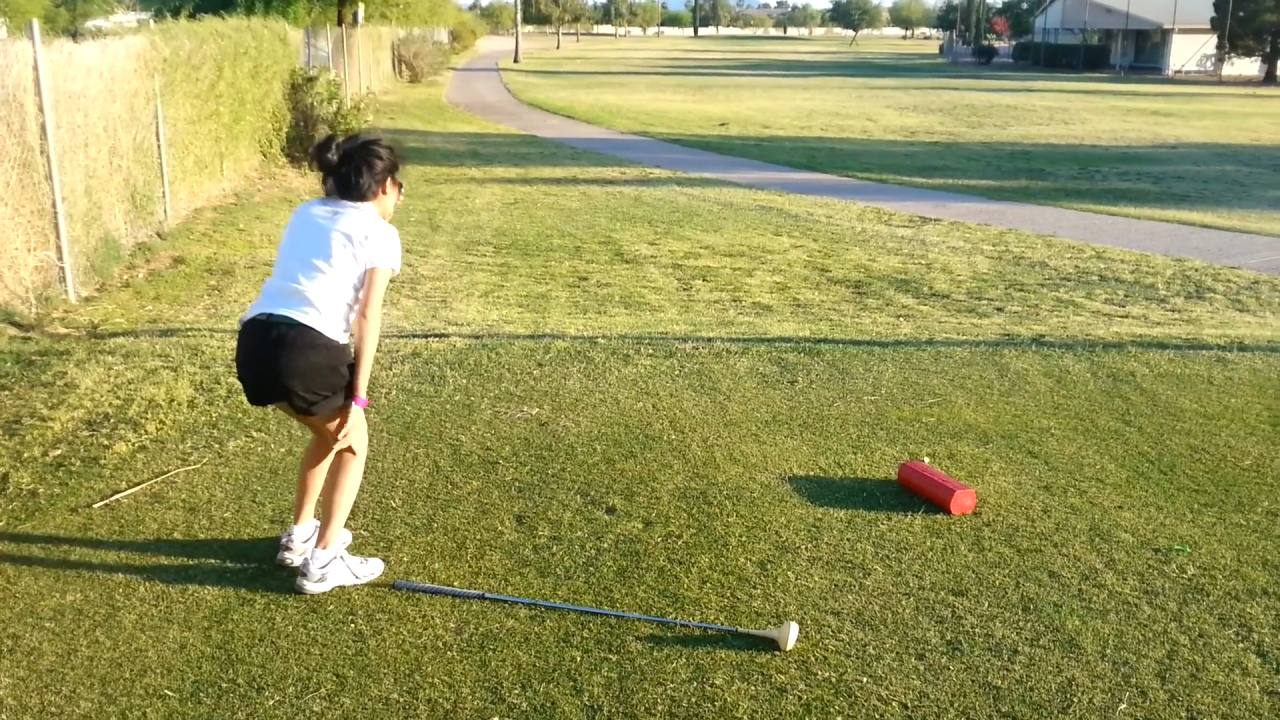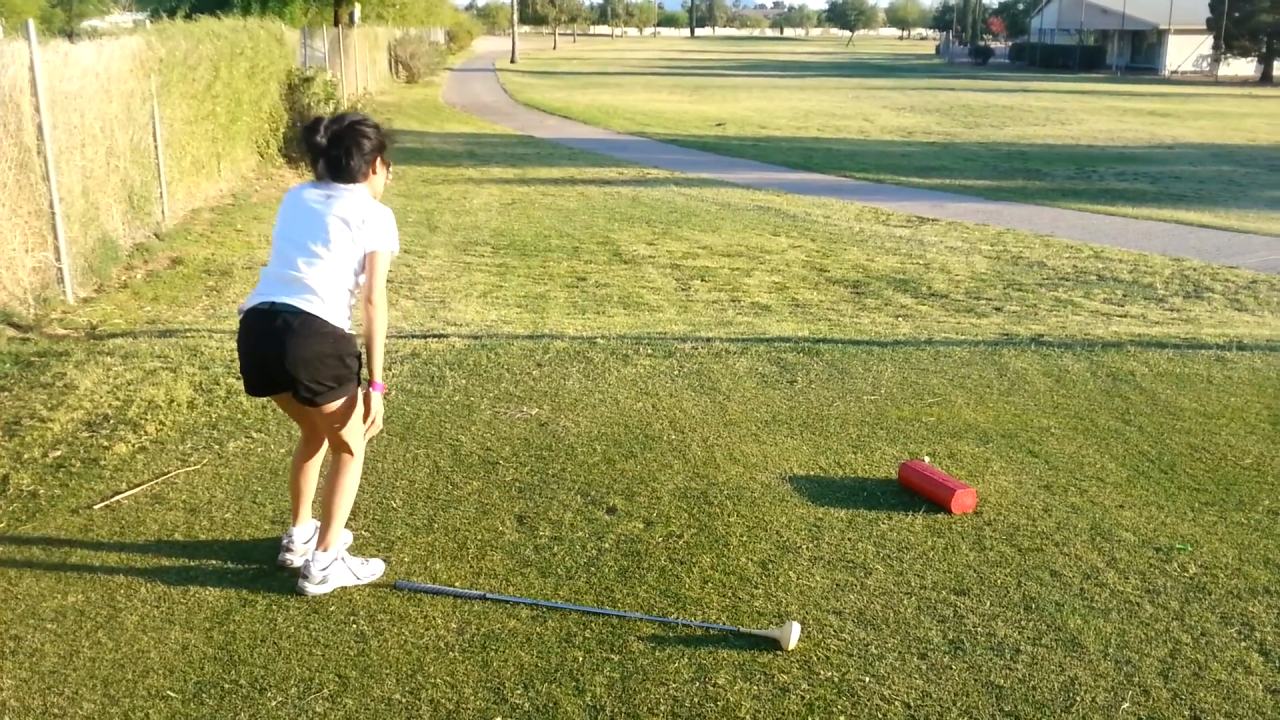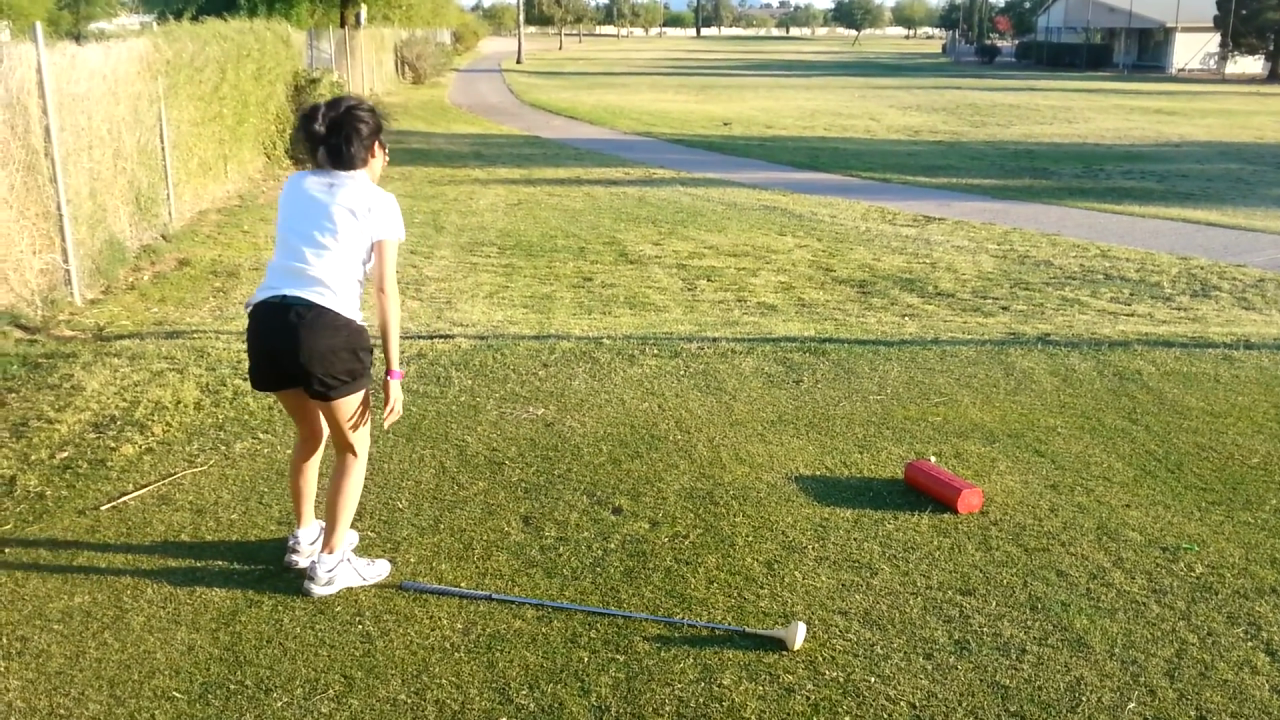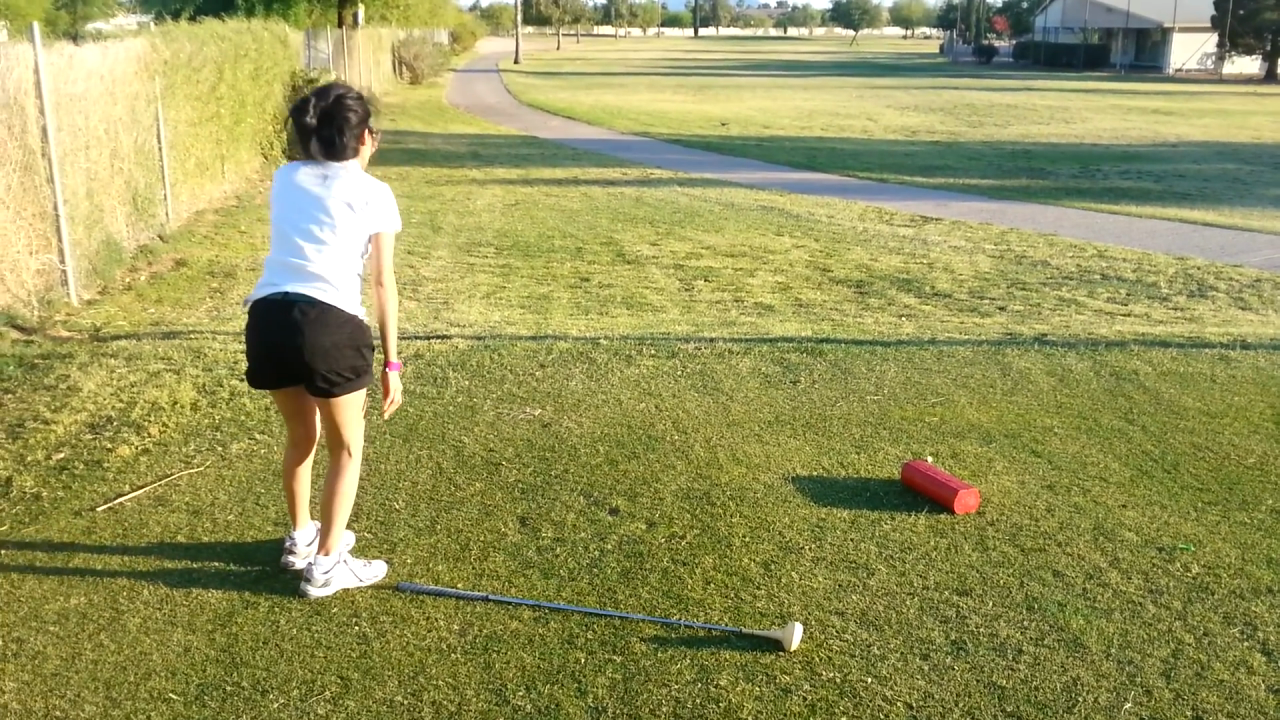
dt=0.1s
person 1, frame 1
left shoulder: (306, 214)
right shoulder: (379, 232)
right elbow: (367, 317)
right wrist: (358, 396)
left hip: (254, 340)
right hip: (309, 346)
left knee: (328, 434)
right knee: (352, 445)
left ankle: (299, 536)
right ankle: (322, 562)
person 1, frame 2
left shoulder: (296, 198)
right shoulder: (375, 215)
right elbow: (373, 302)
right wrist: (373, 384)
left hip: (256, 329)
right hip: (313, 335)
left knee: (317, 430)
right knee: (350, 445)
left ankle: (299, 537)
right ankle: (323, 563)
person 1, frame 3
left shoulder: (294, 187)
right shoulder: (378, 202)
right elbow: (385, 289)
right wrist: (392, 371)
left hip: (267, 321)
right hip: (326, 328)
left knee: (310, 434)
right knee: (353, 447)
left ankle: (304, 538)
right ankle: (330, 563)
person 1, frame 4
left shoulder: (285, 178)
right shoulder: (373, 193)
right elbow: (383, 282)
right wrist: (391, 363)
left hip: (267, 318)
right hip: (329, 324)
left knee: (301, 435)
right knee: (346, 447)
left ankle: (301, 539)
right ankle: (326, 565)
